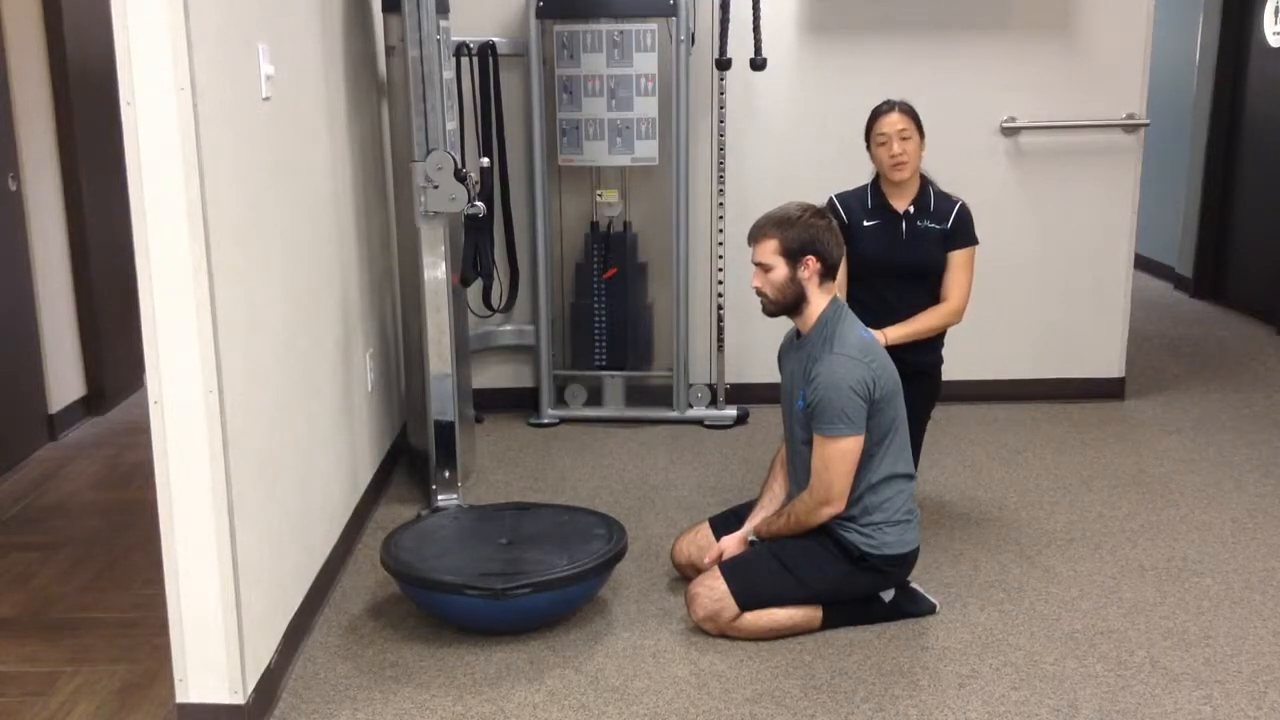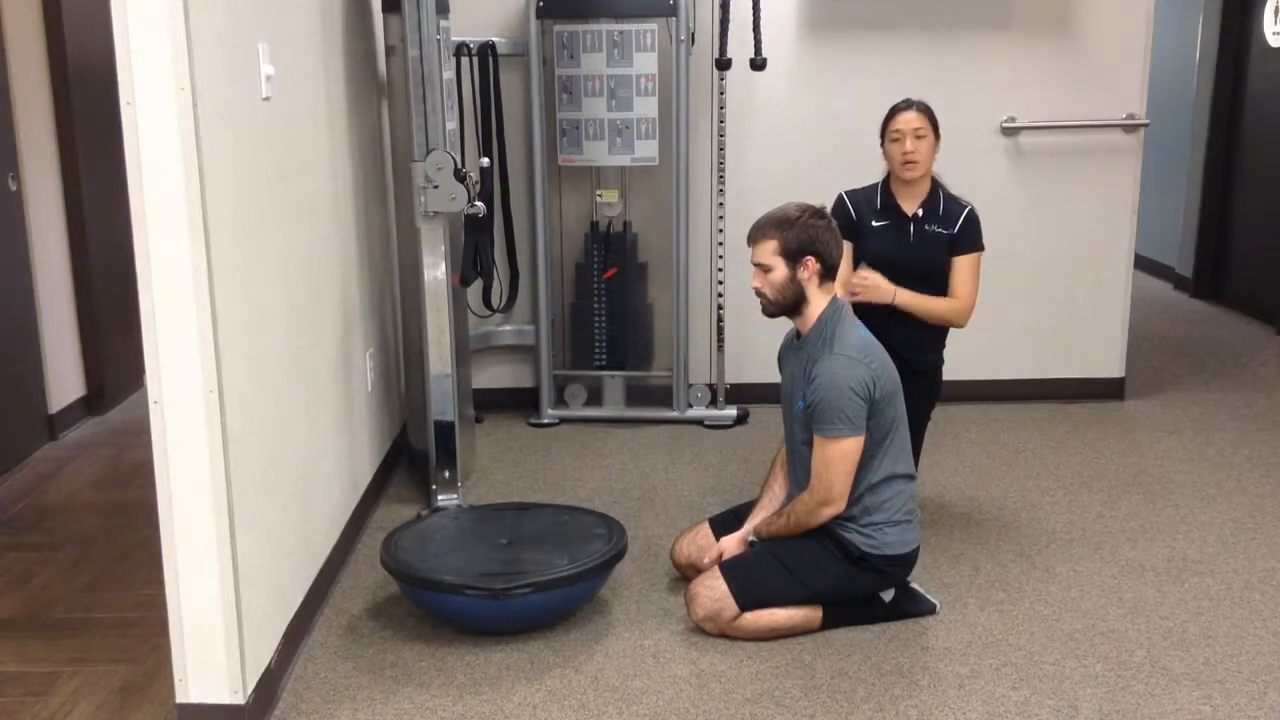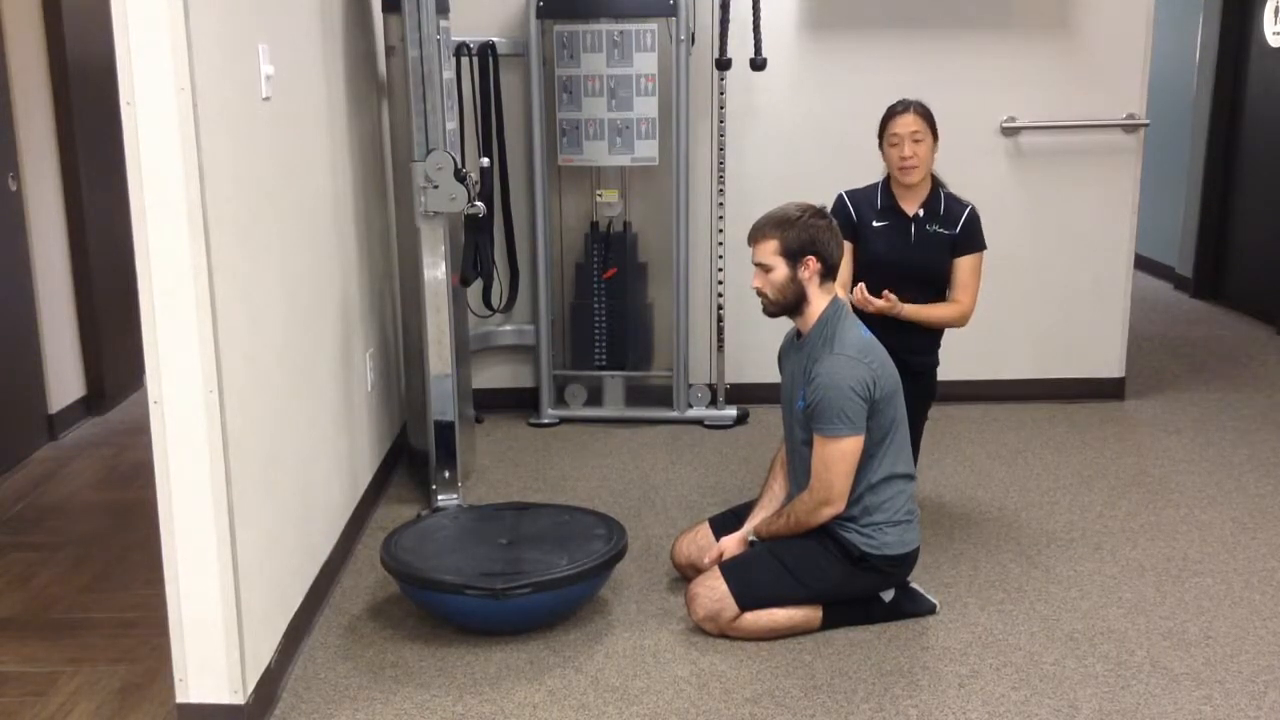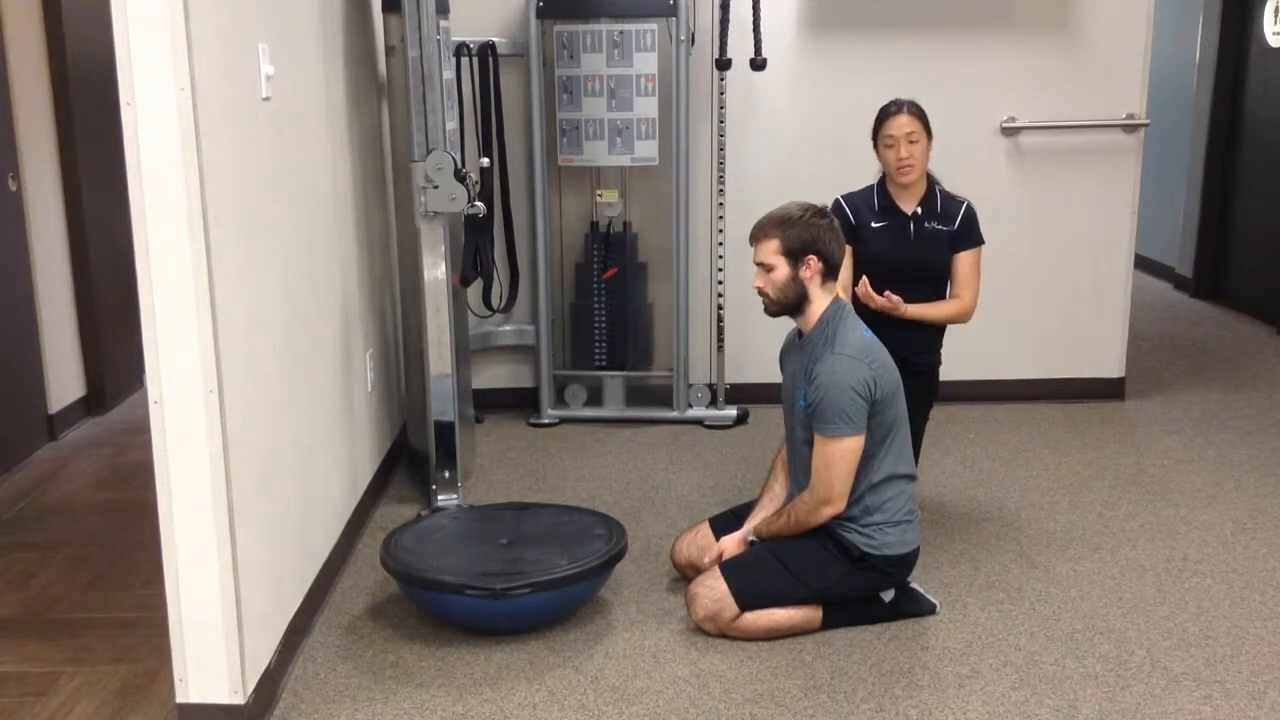
dt=1s
person 1, frame 1
left shoulder: (840, 367)
right shoulder: (800, 339)
left elbow: (827, 501)
right elbow: (792, 449)
left wrist: (753, 535)
right wrist: (751, 526)
left hip: (865, 541)
right hip: (824, 513)
left knee: (707, 604)
right knee: (688, 553)
left ankle: (874, 600)
right ankle: (852, 587)
person 1, frame 2
left shoulder: (840, 367)
right shoulder: (800, 340)
left elbow: (827, 501)
right elbow: (793, 449)
left wrist: (752, 536)
right wrist: (750, 526)
left hip: (864, 542)
right hip: (822, 511)
left knee: (708, 604)
right knee: (688, 553)
left ankle: (874, 600)
right ankle: (851, 586)
person 1, frame 3
left shoulder: (840, 366)
right shoulder: (800, 340)
left elbow: (826, 501)
right elbow: (792, 449)
left wrist: (753, 535)
right wrist: (750, 526)
left hip: (865, 541)
right hip: (824, 513)
left knee: (708, 604)
right knee: (688, 553)
left ankle: (874, 600)
right ankle: (849, 585)
person 1, frame 4
left shoulder: (842, 366)
right shoulder: (802, 340)
left elbow: (827, 502)
right elbow: (794, 450)
left wrist: (753, 536)
right wrist: (752, 526)
left hip: (865, 542)
right hip: (824, 513)
left knee: (708, 603)
right knee: (688, 553)
left ankle: (873, 600)
right ankle: (853, 587)
person 2, frame 1
left shoulder: (952, 214)
right shoulder: (844, 209)
left elbow: (953, 306)
right elbow: (832, 296)
left wrist: (883, 336)
left hip: (917, 370)
person 2, frame 2
left shoulder: (960, 218)
right shoulder: (852, 206)
left elbow: (959, 310)
right elbow: (837, 293)
left wrist: (891, 293)
left hip: (918, 371)
person 2, frame 3
left shoulder: (961, 218)
right shoulder: (852, 206)
left elbow: (961, 309)
right elbow: (836, 292)
left wrist: (897, 309)
left hip: (915, 370)
person 2, frame 4
left shoulder: (957, 214)
right shoulder: (850, 210)
left elbow: (964, 304)
right elbow: (838, 294)
left wrist: (902, 310)
left hip: (917, 369)
